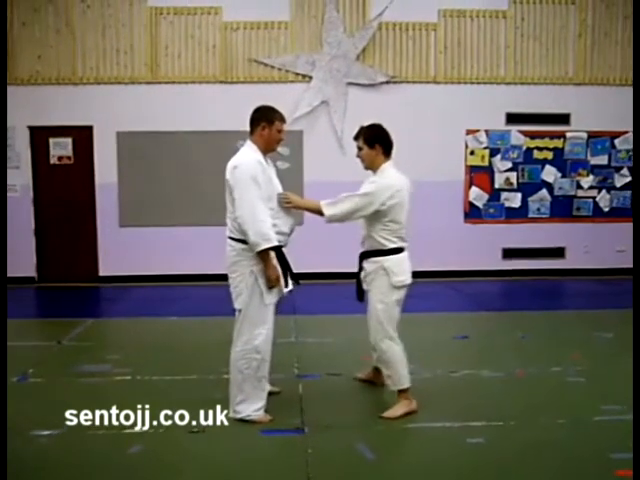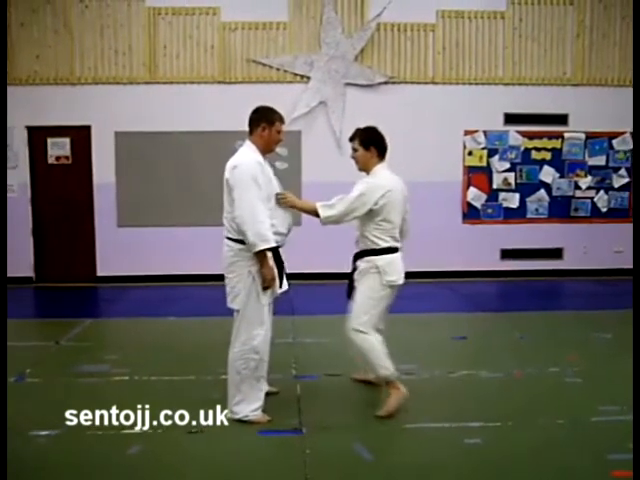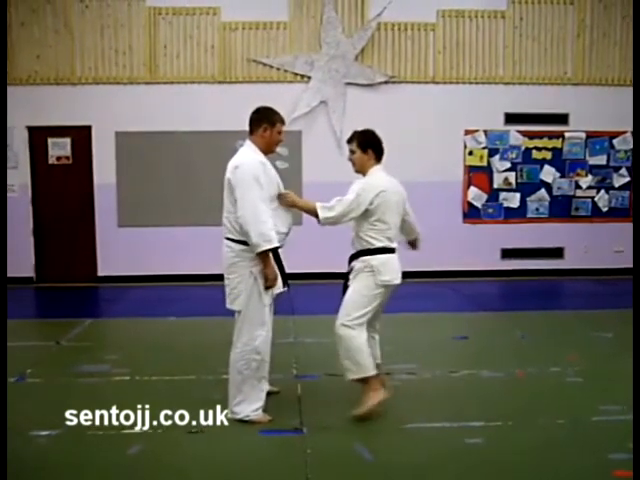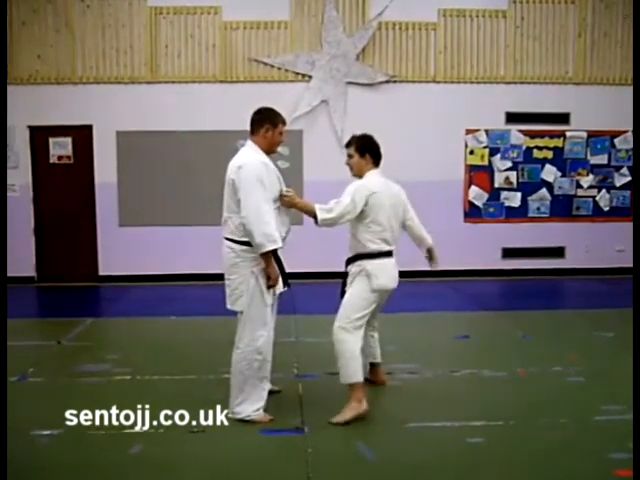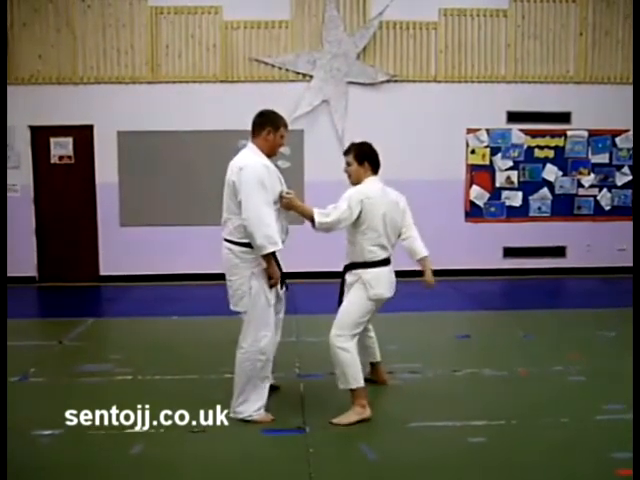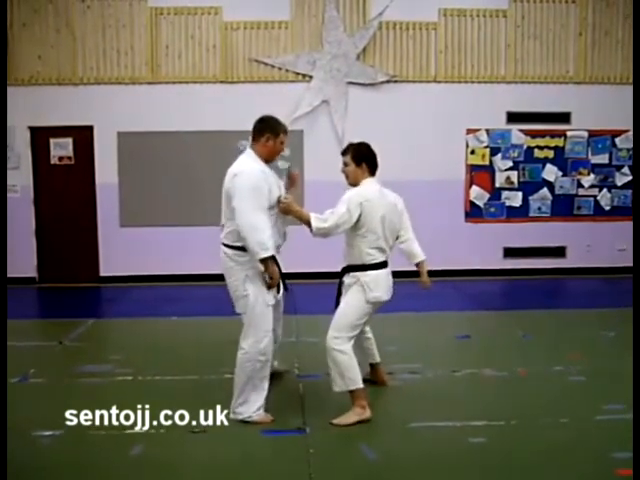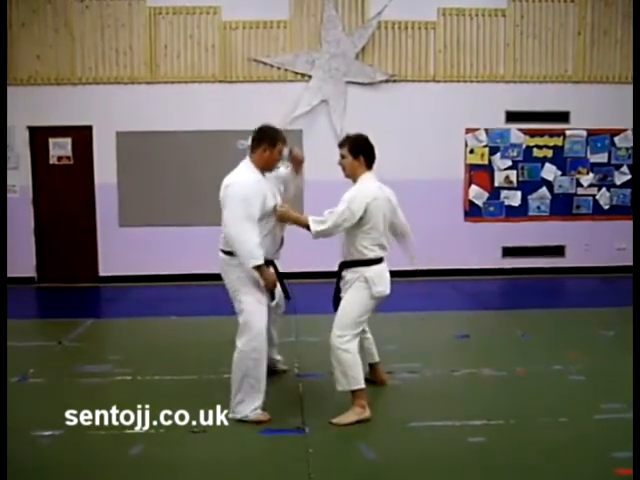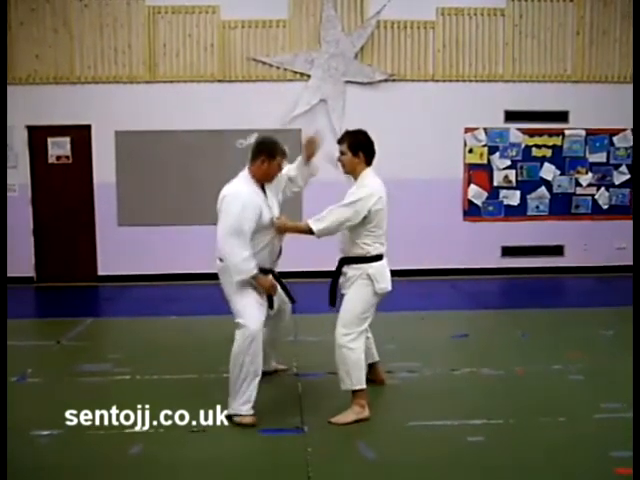
dt=0.4s
person 1, frame 1
left shoulder: (260, 161)
right shoulder: (246, 164)
right elbow: (252, 218)
left wrist: (271, 259)
right wrist: (268, 262)
left hip: (261, 253)
right hip: (252, 257)
left knee: (261, 326)
right knee: (253, 332)
left ankle: (256, 384)
right ankle: (245, 406)
person 1, frame 2
left shoulder: (256, 161)
right shoulder: (247, 164)
right elbow: (250, 218)
left wrist: (267, 260)
right wrist: (264, 263)
left hip: (257, 254)
right hip: (250, 257)
left knee: (260, 326)
right knee: (252, 332)
left ankle: (255, 384)
right ankle: (244, 406)
person 1, frame 3
left shoulder: (254, 160)
right shoulder: (249, 164)
right elbow: (253, 218)
left wrist: (269, 253)
right wrist: (267, 262)
left hip: (254, 254)
right hip: (250, 257)
left knee: (260, 326)
right knee: (253, 332)
left ankle: (256, 383)
right ankle: (244, 406)
person 1, frame 4
left shoulder: (250, 160)
right shoulder: (253, 164)
right elbow: (256, 217)
left wrist: (276, 227)
right wrist: (270, 262)
left hip: (252, 253)
right hip: (250, 256)
left knee: (262, 326)
right knee: (254, 332)
left ankle: (258, 383)
right ankle: (245, 406)
person 1, frame 5
left shoulder: (250, 161)
right shoulder: (254, 166)
right elbow: (257, 218)
left wrist: (282, 201)
right wrist: (271, 262)
left hip: (251, 254)
right hip: (249, 257)
left knee: (272, 319)
right knee: (258, 333)
left ankle: (261, 379)
right ankle: (246, 406)
person 1, frame 6
left shoulder: (255, 167)
right shoulder: (248, 172)
right elbow: (250, 223)
left wrist: (287, 187)
right wrist: (269, 264)
left hip: (256, 257)
right hip: (247, 260)
left knee: (272, 314)
right knee: (258, 333)
left ankle: (266, 365)
right ankle: (246, 408)
person 1, frame 7
left shoulder: (263, 175)
right shoulder: (242, 183)
left elbow: (283, 187)
right elbow: (239, 233)
left wrist: (295, 168)
right wrist: (262, 269)
left hip: (261, 262)
right hip: (243, 266)
left knee: (272, 310)
right knee: (253, 328)
left ankle: (268, 359)
right ankle: (245, 407)
person 1, frame 8
left shoulder: (267, 184)
right shoulder: (238, 195)
left elbow: (292, 180)
right elbow: (230, 244)
left wrist: (306, 158)
right wrist: (256, 278)
left hip: (263, 270)
right hip: (241, 275)
left knee: (280, 310)
right knee: (251, 327)
left ankle: (264, 361)
right ankle: (239, 408)
person 2, frame 1
left shoulder: (382, 185)
right shoulder: (396, 180)
left elbow: (343, 208)
left wrist: (301, 203)
left hip: (386, 267)
right hip: (386, 262)
left knee: (384, 332)
right knee: (378, 326)
left ankle: (406, 397)
right ankle: (379, 372)
person 2, frame 2
left shoulder: (373, 185)
right shoulder: (396, 183)
left elbow: (337, 210)
right elbow: (403, 223)
left wrist: (298, 203)
left hip: (378, 265)
right hip: (385, 261)
left knee: (358, 328)
right knee: (370, 323)
left ankle: (394, 385)
right ankle: (373, 372)
person 2, frame 3
left shoulder: (368, 185)
right shoulder: (395, 185)
left elbow: (334, 213)
right elbow: (408, 219)
left wrist: (298, 203)
right wrist: (413, 239)
left hip: (373, 266)
right hip: (386, 262)
left knee: (347, 324)
right knee: (367, 321)
left ankle: (373, 388)
right ankle: (374, 372)
person 2, frame 4
left shoulder: (362, 188)
right shoulder: (395, 190)
left elbow: (331, 215)
right elbow: (413, 224)
left wrist: (297, 203)
right wrist: (430, 250)
left hip: (370, 269)
right hip: (384, 267)
left knee: (345, 329)
right knee: (365, 322)
left ankle: (357, 399)
right ankle: (375, 372)
person 2, frame 5
left shoulder: (358, 194)
right shoulder: (396, 197)
left elbow: (328, 221)
right elbow: (410, 234)
left wrist: (296, 206)
right wrist: (426, 267)
left hip: (367, 278)
right hip: (381, 274)
left knee: (341, 337)
right knee: (360, 324)
left ankle: (360, 405)
right ankle: (377, 372)
person 2, frame 6
left shoulder: (357, 196)
right shoulder: (393, 198)
left elbow: (327, 225)
right elbow: (406, 237)
left wrist: (294, 210)
right wrist: (422, 267)
left hip: (364, 280)
right hip: (378, 276)
left knee: (337, 339)
right knee: (358, 326)
left ankle: (360, 406)
right ankle: (377, 373)
person 2, frame 7
left shoulder: (360, 193)
right shoulder: (383, 191)
left elbow: (328, 224)
right elbow: (401, 228)
left wrist: (292, 216)
right wrist: (410, 252)
left hip: (364, 275)
right hip: (370, 271)
left knee: (342, 338)
right knee: (357, 326)
left ankle: (360, 406)
right ankle: (376, 373)
person 2, frame 8
left shoulder: (366, 192)
right shoulder: (370, 183)
left elbow: (330, 222)
left wrist: (290, 226)
left hip: (365, 273)
right hip: (362, 269)
left knee: (346, 335)
right knee: (358, 326)
left ankle: (359, 406)
right ankle: (375, 372)
